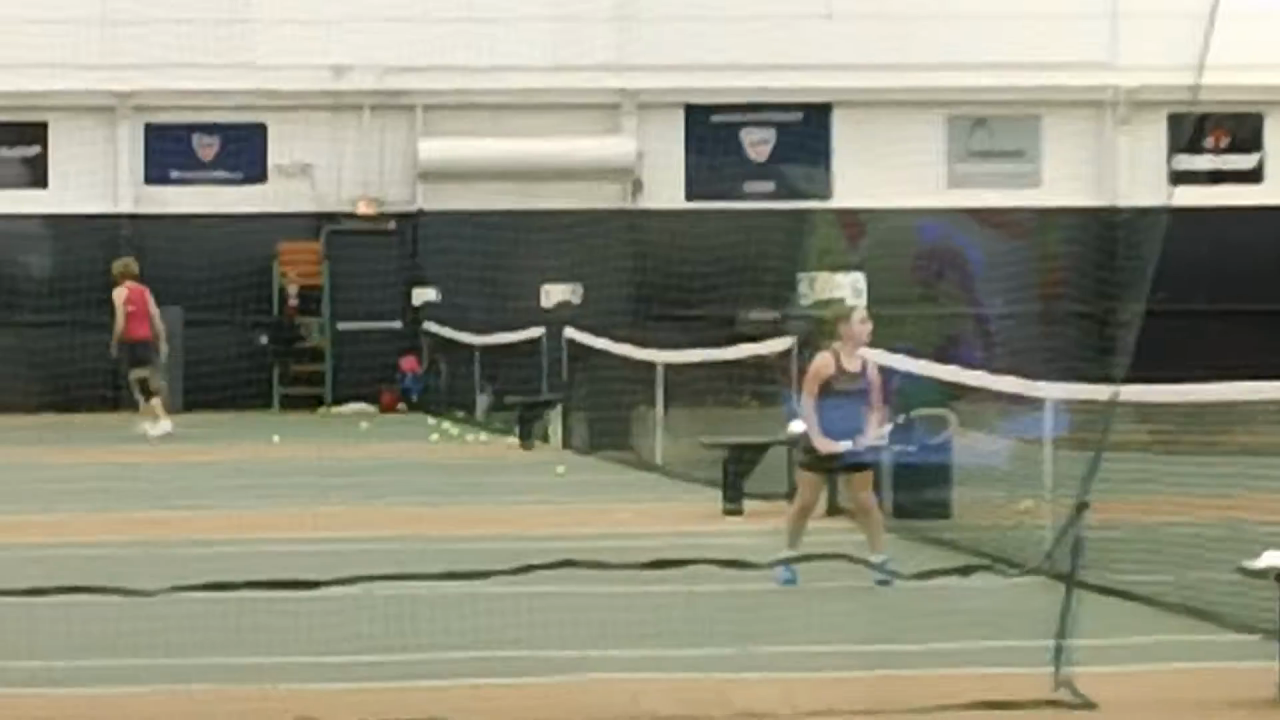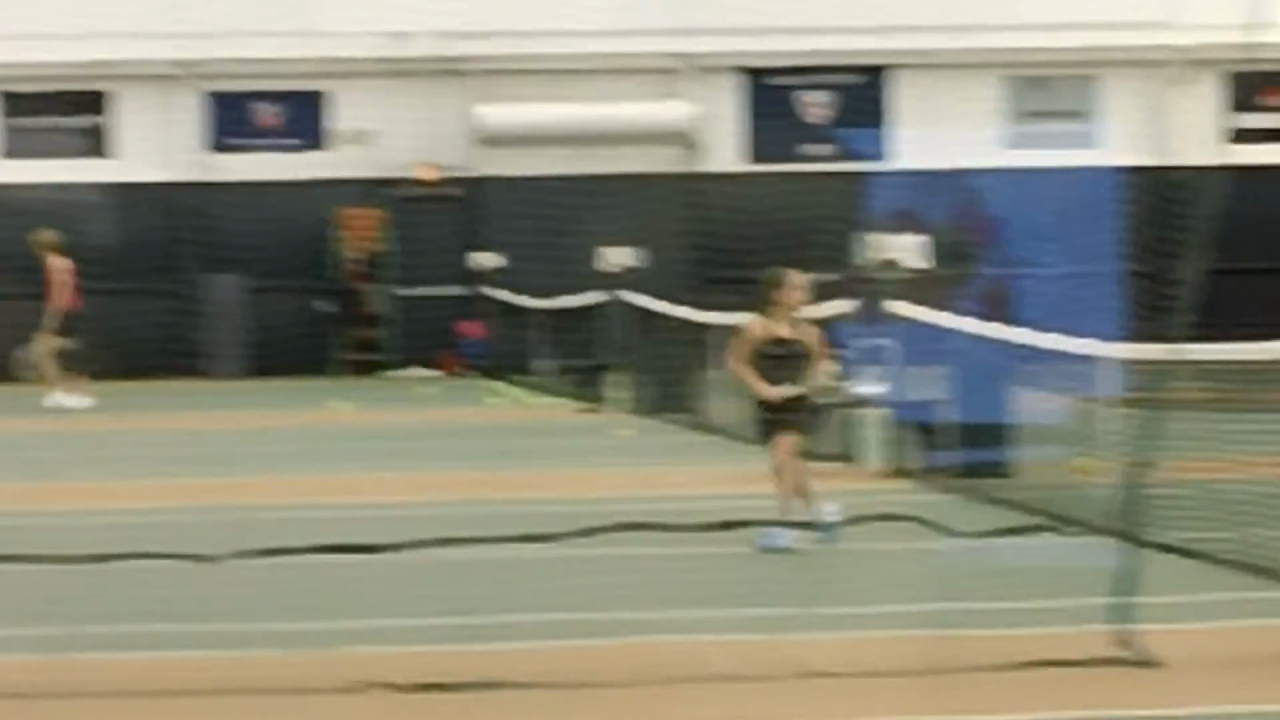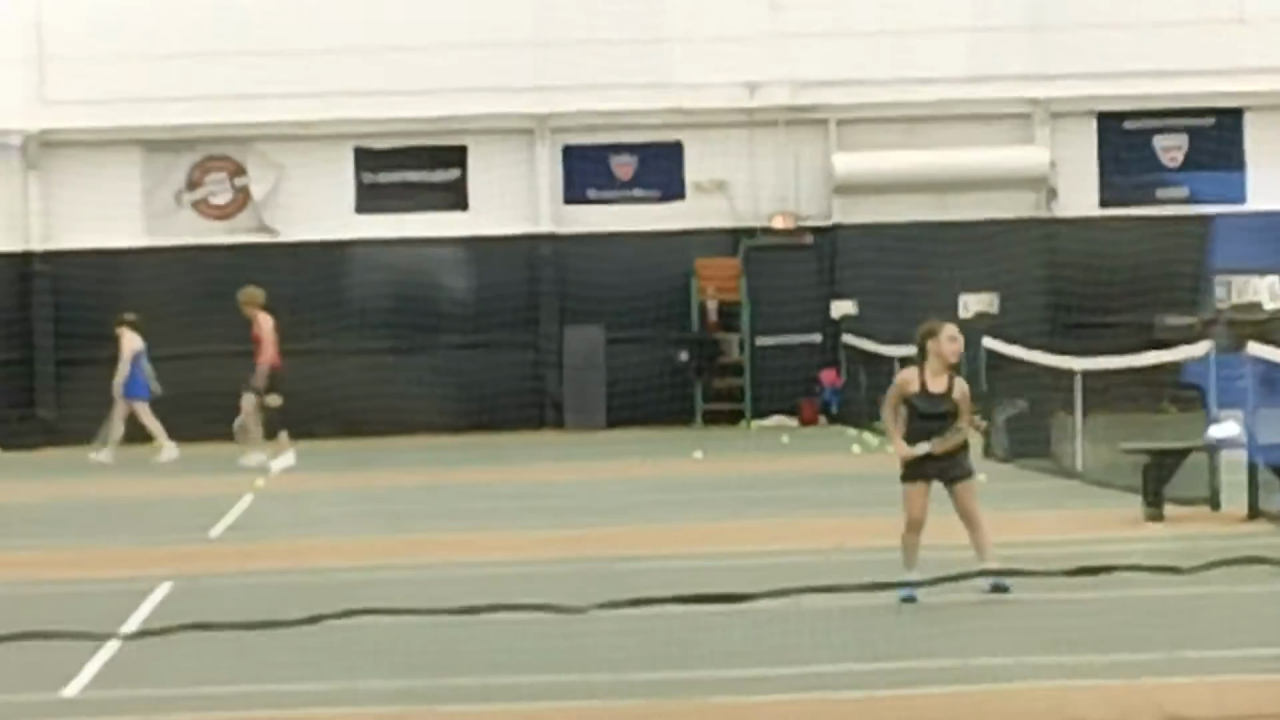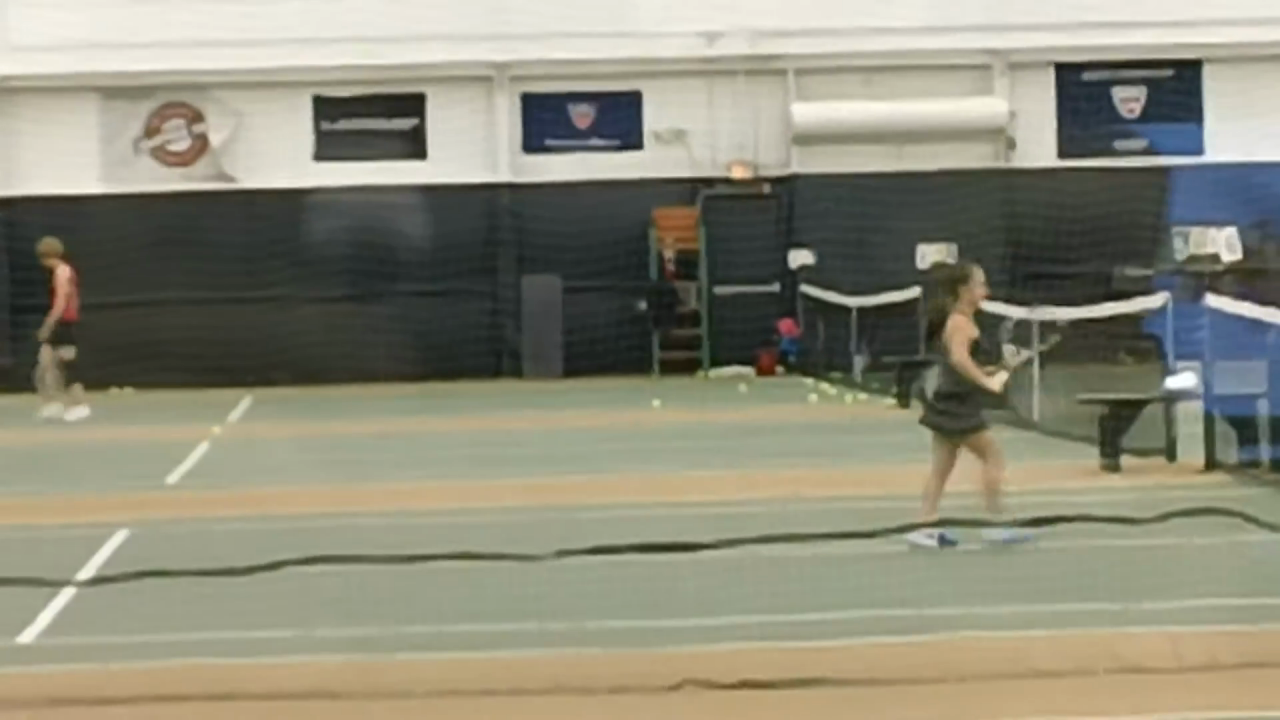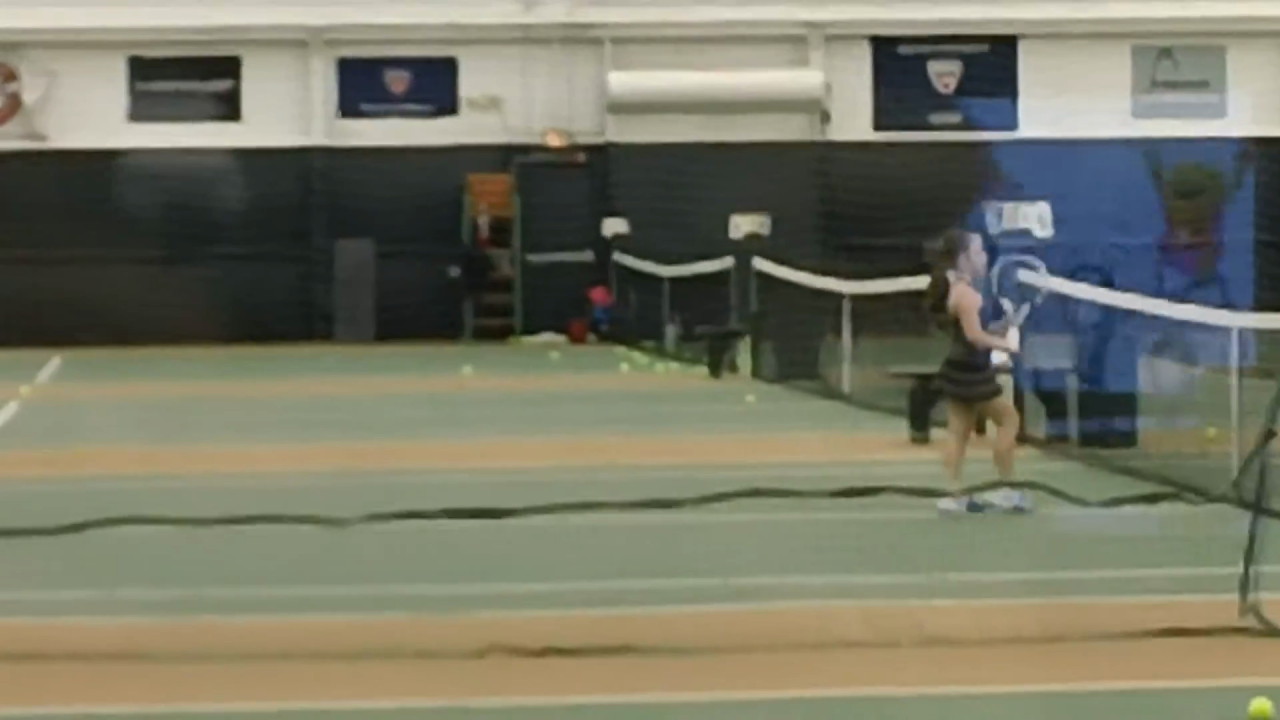
dt=1s
person 1, frame 1
left shoulder: (870, 368)
right shoulder: (824, 361)
left elbow: (876, 408)
right elbow: (806, 402)
left wrist: (870, 434)
right wrist: (817, 437)
left hip: (856, 445)
right hip: (822, 443)
left knee: (865, 502)
right knee: (805, 502)
left ankle: (880, 560)
right ankle: (788, 558)
person 1, frame 2
left shoulder: (806, 332)
right shoulder: (755, 328)
left elbow: (819, 363)
right elbow: (736, 361)
left wrist: (808, 382)
right wrist: (762, 388)
left hip: (796, 406)
right hip: (771, 407)
left knee: (783, 465)
right knee: (784, 467)
left ankle: (782, 528)
right ankle: (823, 512)
person 1, frame 3
left shoulder: (959, 386)
right shoulder: (908, 378)
left elbow: (966, 426)
right elbow: (888, 410)
left wrist: (947, 443)
right wrist: (898, 444)
left hip: (952, 456)
right hip: (916, 458)
left knee: (971, 515)
right knee: (914, 519)
left ankle: (991, 573)
right ankle: (909, 581)
person 1, frame 4
left shoulder: (951, 321)
right shoulder: (960, 323)
right elbow: (959, 360)
left wrist: (987, 372)
right wrist: (987, 382)
left hip: (947, 403)
right hip: (957, 405)
left knee: (941, 467)
right knee: (993, 459)
left ankle: (925, 528)
right ankle: (997, 523)
person 1, frame 5
left shoulder: (955, 290)
right shoulder: (965, 292)
right elbow: (974, 334)
left wrist: (996, 332)
right wrist: (1005, 344)
left hip: (960, 370)
right hip: (970, 372)
left knee: (959, 433)
right knee: (1009, 421)
left ankle: (954, 495)
right ankle: (1004, 490)
